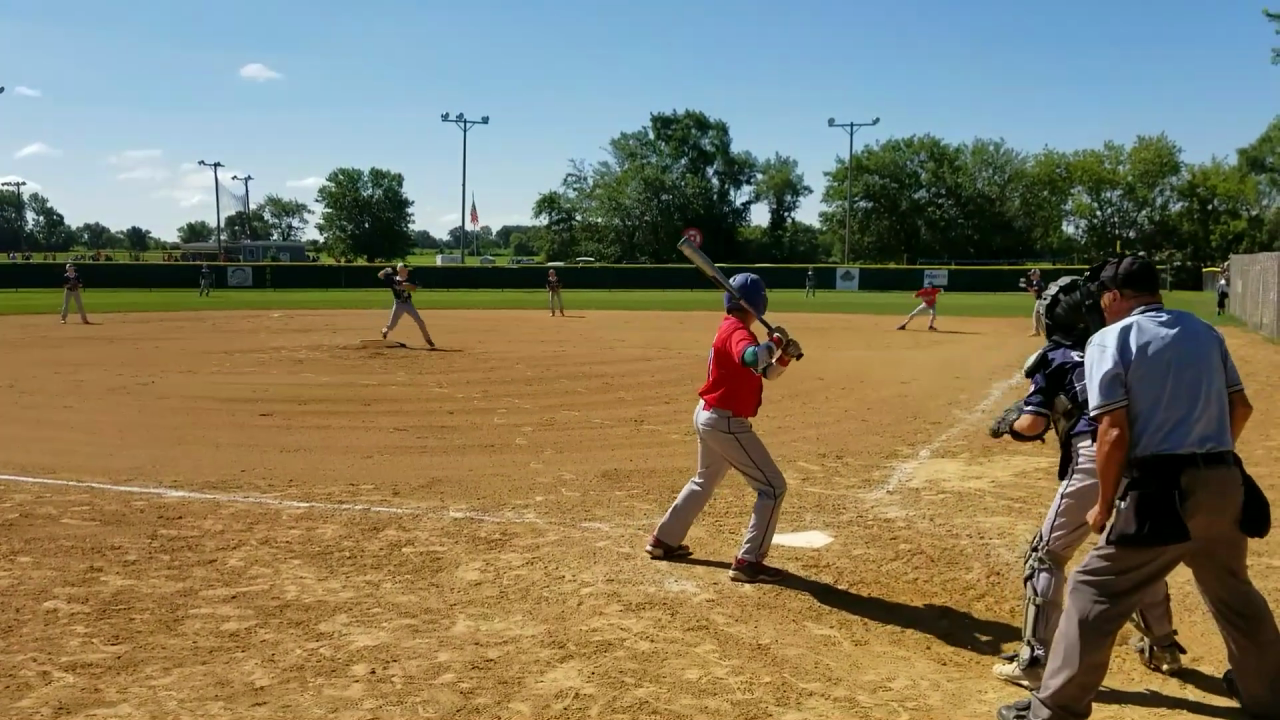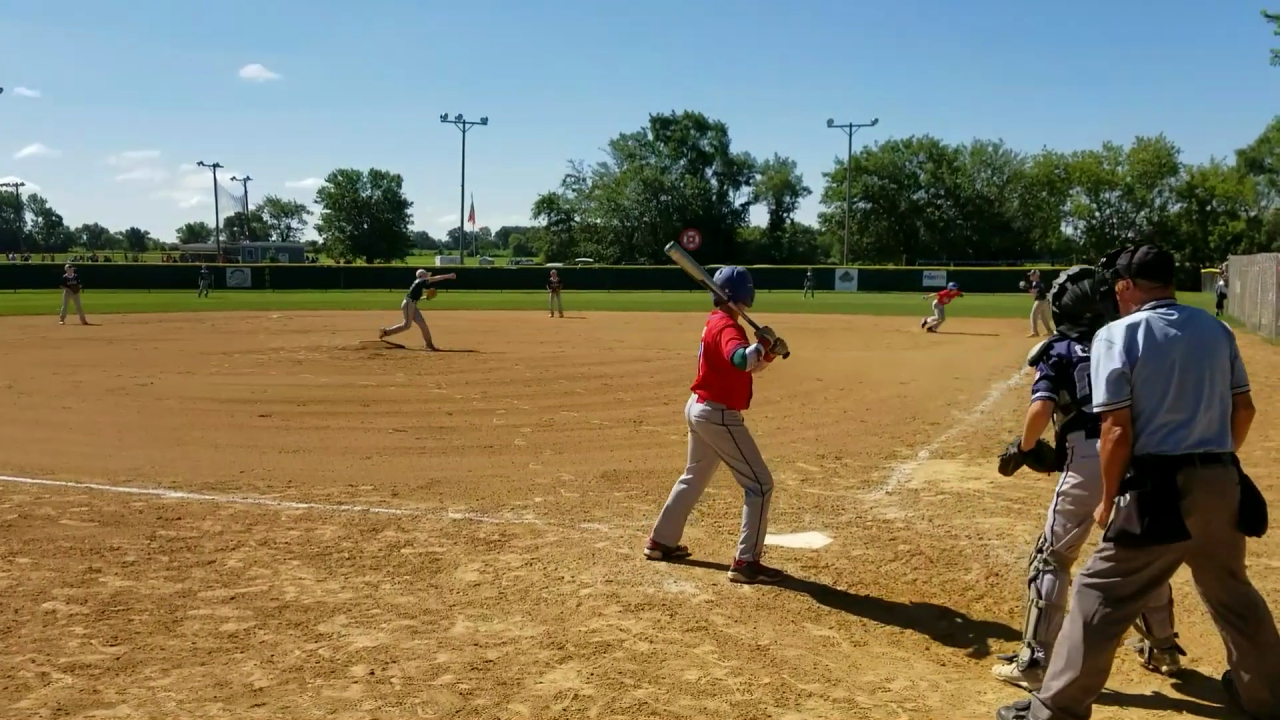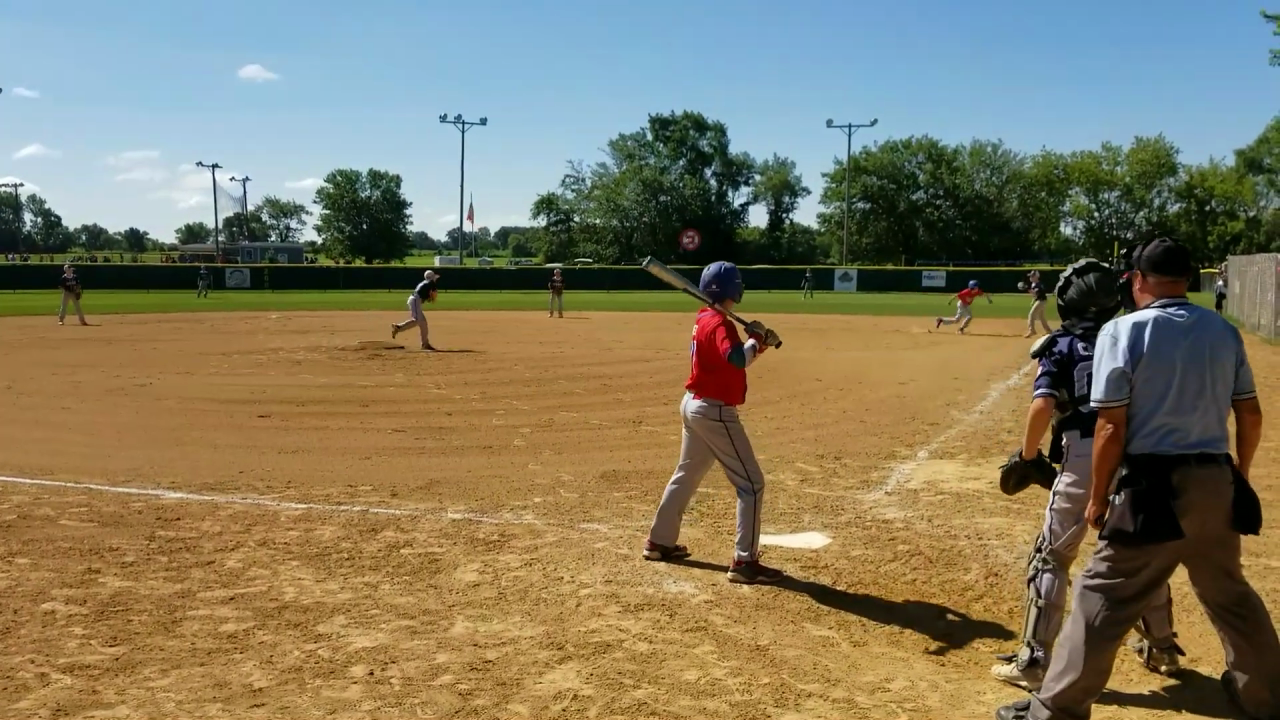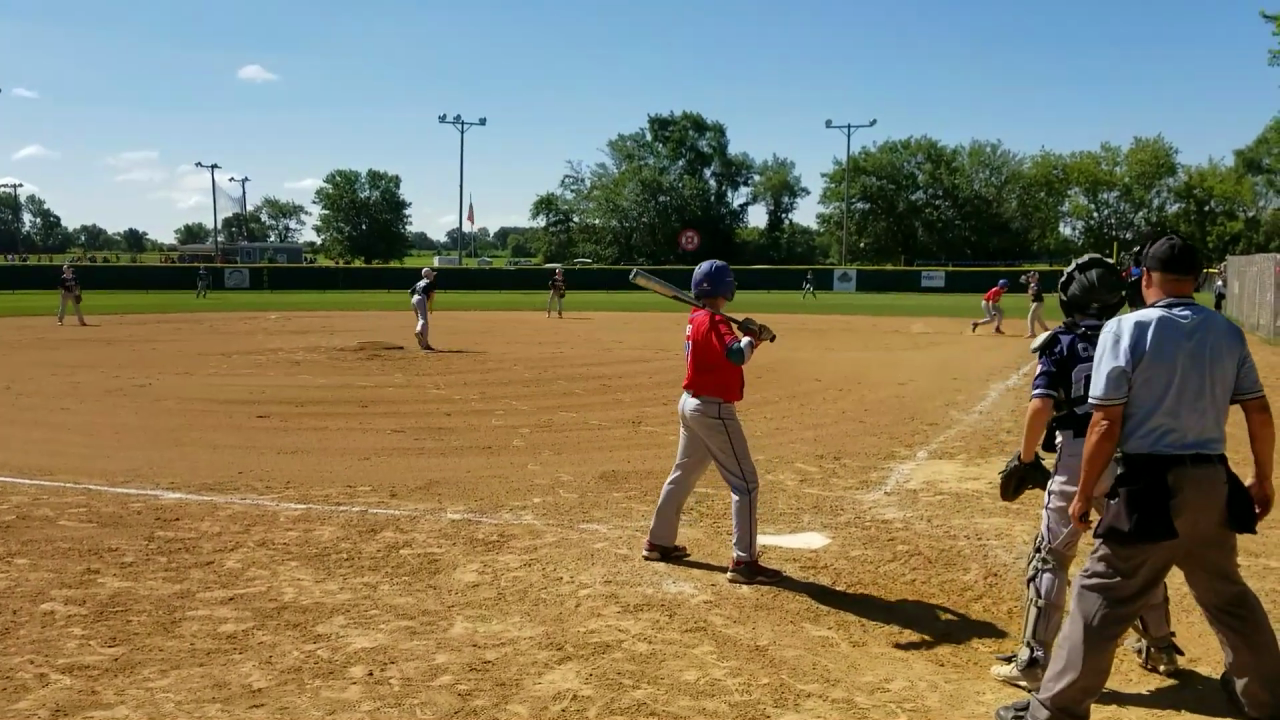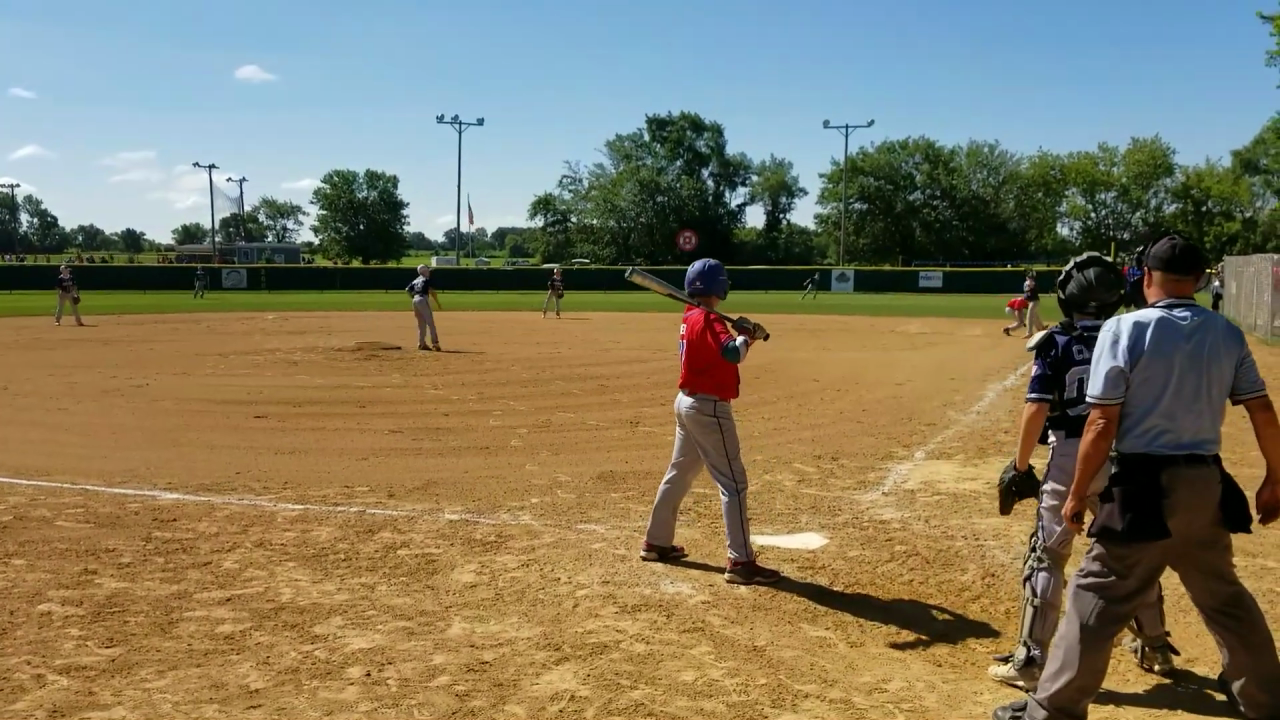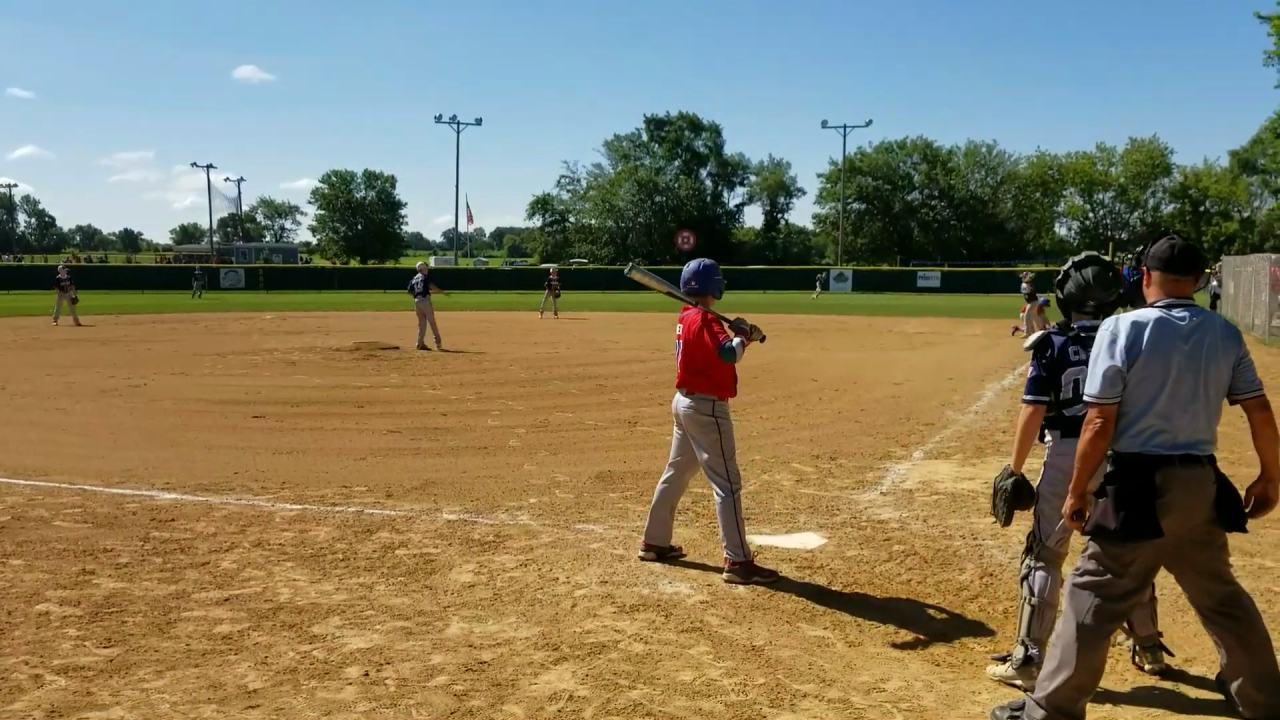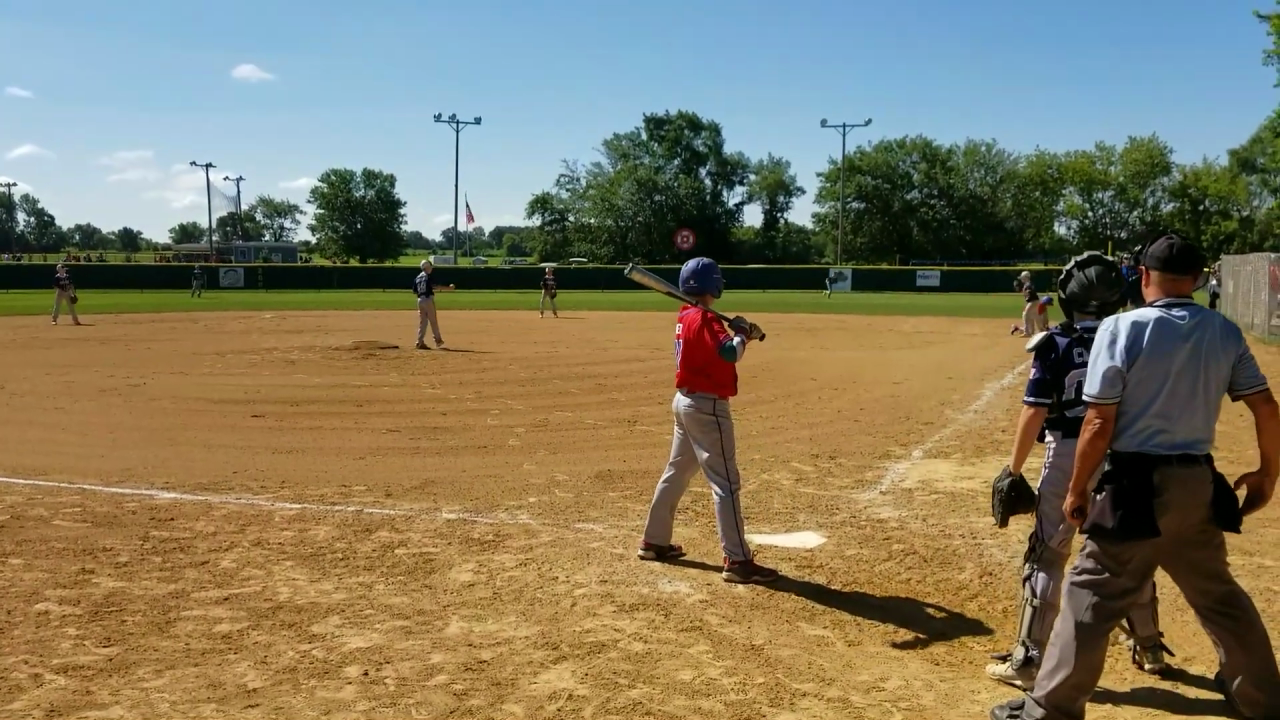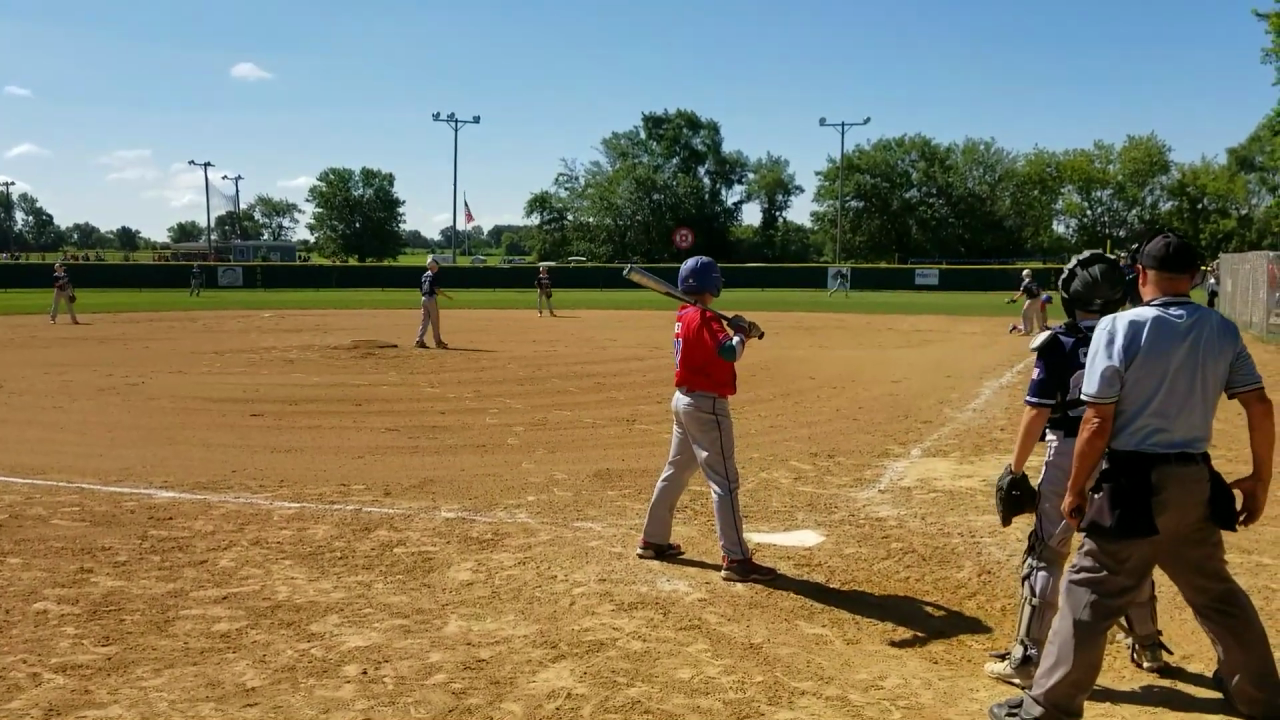
dt=0.2s
person 1, frame 1
left shoulder: (1109, 340)
right shoulder: (1203, 331)
left elbow: (1114, 433)
right elbow: (1240, 407)
left wrist: (1105, 504)
left hip: (1162, 489)
right hip: (1226, 483)
left knee: (1094, 593)
right knee: (1234, 593)
person 1, frame 2
left shoulder: (1117, 335)
right shoulder: (1215, 329)
left elbow: (1117, 431)
left wrist: (1108, 499)
left hip: (1160, 488)
right hip: (1222, 483)
left knee: (1100, 596)
right knee: (1233, 594)
person 1, frame 3
left shoulder: (1123, 331)
right shoulder: (1223, 331)
left elbow: (1111, 427)
left wrist: (1097, 497)
right wrist: (1239, 470)
left hip: (1154, 487)
right hip: (1217, 483)
left knee: (1102, 598)
right knee: (1231, 594)
person 1, frame 4
left shoulder: (1126, 329)
right shoulder: (1227, 332)
left elbow: (1106, 425)
left wrist: (1083, 494)
left hip: (1150, 487)
right hip: (1212, 483)
left knee: (1100, 599)
right knee: (1229, 596)
person 1, frame 5
left shoulder: (1125, 329)
right shoulder: (1227, 333)
left elbow: (1102, 424)
left wrist: (1077, 493)
left hip: (1144, 487)
right hip: (1207, 484)
left knee: (1095, 599)
right knee: (1225, 596)
person 1, frame 6
left shoulder: (1122, 329)
right shoulder: (1225, 334)
left elbow: (1100, 424)
left wrist: (1076, 491)
left hip: (1139, 487)
right hip: (1202, 484)
left knee: (1092, 598)
right knee: (1221, 595)
person 1, frame 7
left shoulder: (1122, 328)
right shoulder: (1225, 332)
left elbow: (1099, 424)
left wrist: (1076, 489)
left hip: (1136, 486)
right hip: (1199, 483)
left knee: (1090, 598)
right knee: (1220, 594)
person 1, frame 8
left shoulder: (1119, 327)
right shoulder: (1222, 331)
left elbow: (1097, 423)
left wrist: (1075, 490)
left hip: (1134, 485)
right hip: (1196, 482)
left knee: (1087, 596)
right knee: (1217, 593)
person 2, frame 1
left shoulder: (1052, 359)
left elbow: (1034, 423)
left wrist: (1011, 423)
left hip: (1093, 460)
left knee: (1046, 557)
left ankle: (1034, 660)
right ankle: (1162, 646)
person 2, frame 2
left shoulder: (1057, 350)
left elbow: (1040, 409)
left wrist: (1024, 447)
left hip: (1090, 458)
left knee: (1052, 558)
left ankle: (1034, 661)
right ankle: (1162, 648)
person 2, frame 3
left shoulder: (1060, 346)
left elbow: (1042, 406)
left wrist: (1027, 455)
left hip: (1084, 456)
left knee: (1051, 557)
left ankle: (1034, 661)
right ankle: (1161, 648)
person 2, frame 4
left shoulder: (1060, 343)
left elbow: (1041, 406)
left wrist: (1026, 458)
left hip: (1078, 457)
left knee: (1050, 557)
left ankle: (1033, 661)
right ankle: (1159, 647)
person 2, frame 5
left shoulder: (1055, 343)
left elbow: (1035, 410)
left wrist: (1020, 465)
left hip: (1071, 458)
left knee: (1046, 555)
left ankle: (1029, 661)
right ankle: (1155, 647)
person 2, frame 6
left shoulder: (1052, 343)
left elbow: (1032, 412)
left wrist: (1014, 468)
left hip: (1066, 456)
left knee: (1044, 554)
left ankle: (1028, 659)
right ankle: (1148, 647)
person 2, frame 7
left shoulder: (1055, 345)
left elbow: (1034, 413)
left wrist: (1013, 469)
left hip: (1068, 457)
left knee: (1045, 556)
left ankle: (1028, 659)
right ankle: (1148, 647)
person 2, frame 8
left shoulder: (1058, 344)
left elbow: (1037, 413)
left wrist: (1015, 468)
left hip: (1069, 457)
left knee: (1045, 554)
left ankle: (1026, 658)
right ankle: (1147, 646)
person 3, frame 1
left shoulder: (731, 329)
right shoulder: (737, 331)
left elbow: (766, 372)
right elbow: (752, 360)
left wrist: (784, 356)
right wrist: (775, 341)
left hip: (707, 415)
right hip: (726, 422)
left knee: (704, 481)
right knee: (773, 487)
left ankle: (664, 539)
right ankle: (748, 562)
person 3, frame 2
left shoulder: (716, 322)
right shoulder: (728, 326)
left elbow: (750, 366)
right elbow: (741, 361)
left wrist: (769, 352)
right wrist: (763, 341)
left hip: (699, 408)
right hip: (719, 415)
left knee: (694, 478)
right knee: (760, 484)
left ankle: (661, 541)
right ankle: (746, 562)
person 3, frame 3
left shoulder: (704, 320)
right shoulder: (719, 323)
left elbow: (734, 358)
right elbow: (739, 359)
left wrist: (759, 344)
right wrist: (755, 338)
left hip: (693, 405)
right hip: (715, 411)
left knee: (686, 475)
right knee: (751, 483)
left ankle: (659, 542)
right ankle: (744, 562)
person 3, frame 4
left shoulder: (697, 319)
right shoulder: (714, 321)
left elbow: (728, 353)
right elbow: (737, 355)
left wrist: (754, 339)
right wrist: (751, 335)
left hip: (691, 404)
right hip: (713, 409)
left knee: (683, 475)
right knee: (744, 483)
left ankle: (658, 542)
right ankle: (743, 562)
person 3, frame 5
left shoulder: (690, 318)
right shoulder: (708, 320)
left elbow: (720, 352)
right elbow: (732, 353)
left wrist: (747, 336)
right wrist: (745, 334)
left hip: (687, 402)
right hip: (709, 408)
left knee: (679, 474)
right knee: (733, 483)
left ankle: (656, 542)
right ankle: (740, 562)
person 3, frame 6
left shoulder: (686, 318)
right shoulder: (705, 320)
left elbow: (715, 352)
right elbow: (728, 354)
left wrist: (743, 337)
right wrist: (741, 335)
left hip: (684, 402)
right hip: (706, 407)
left knee: (676, 473)
right knee: (727, 483)
left ankle: (654, 542)
right ankle: (738, 562)
person 3, frame 7
left shoulder: (686, 317)
right shoulder: (705, 319)
left elbow: (715, 350)
right elbow: (729, 353)
left wrist: (743, 336)
right wrist: (741, 333)
left hip: (684, 401)
right hip: (707, 406)
left knee: (677, 472)
right knee: (726, 482)
left ankle: (654, 541)
right ankle: (737, 561)
person 3, frame 8
left shoulder: (684, 316)
right shoulder: (705, 318)
left elbow: (715, 350)
right elbow: (729, 353)
left wrist: (741, 334)
right wrist: (740, 332)
left hip: (683, 400)
right hip: (706, 405)
left knee: (676, 471)
right knee: (724, 481)
left ankle: (652, 540)
right ankle: (736, 559)
